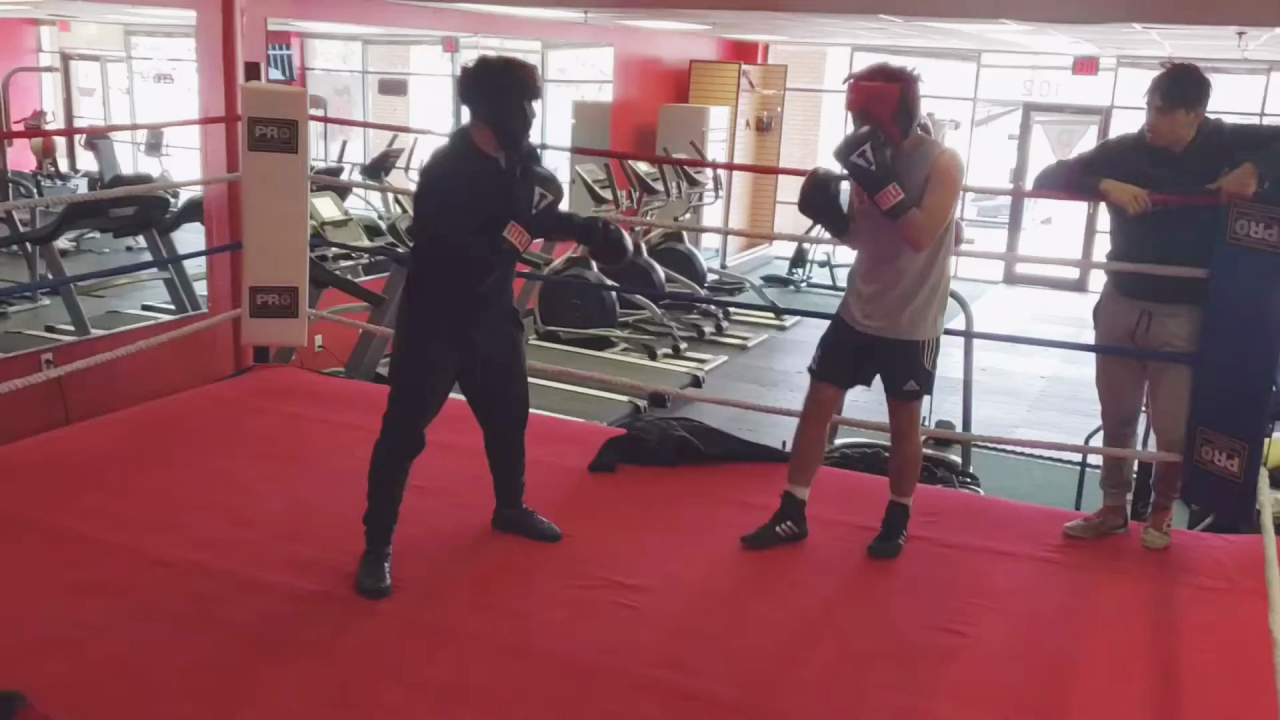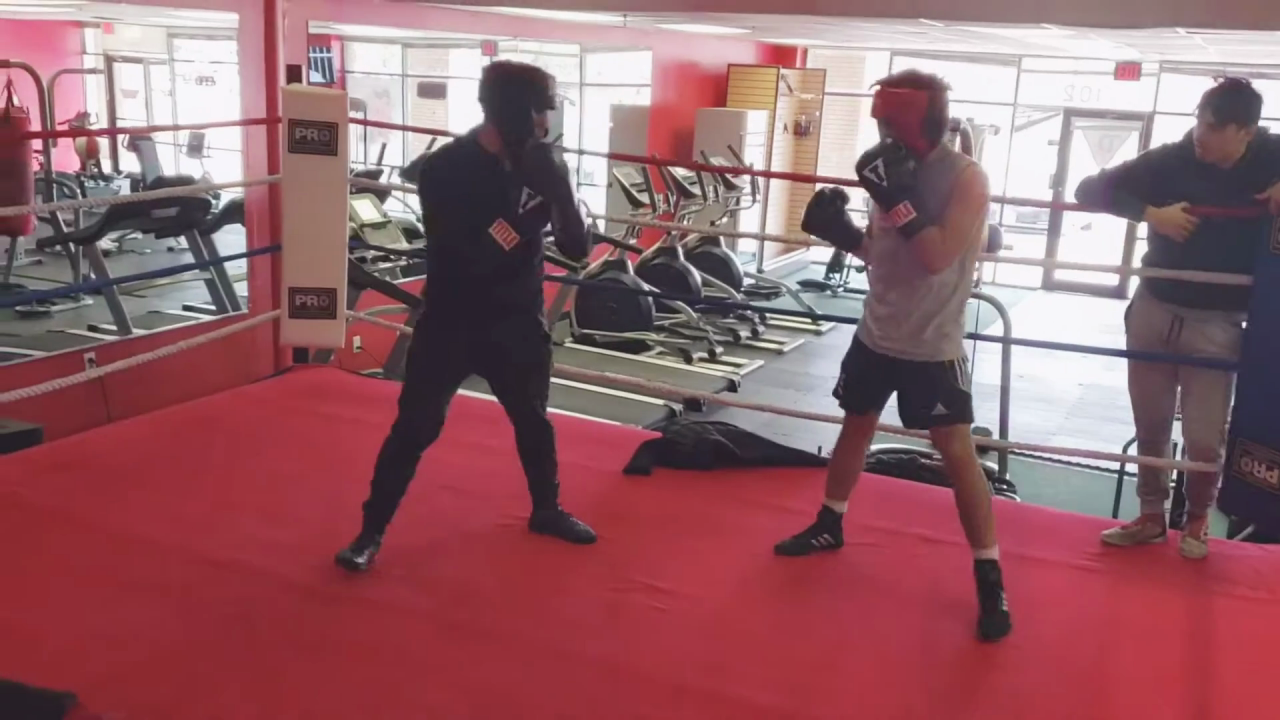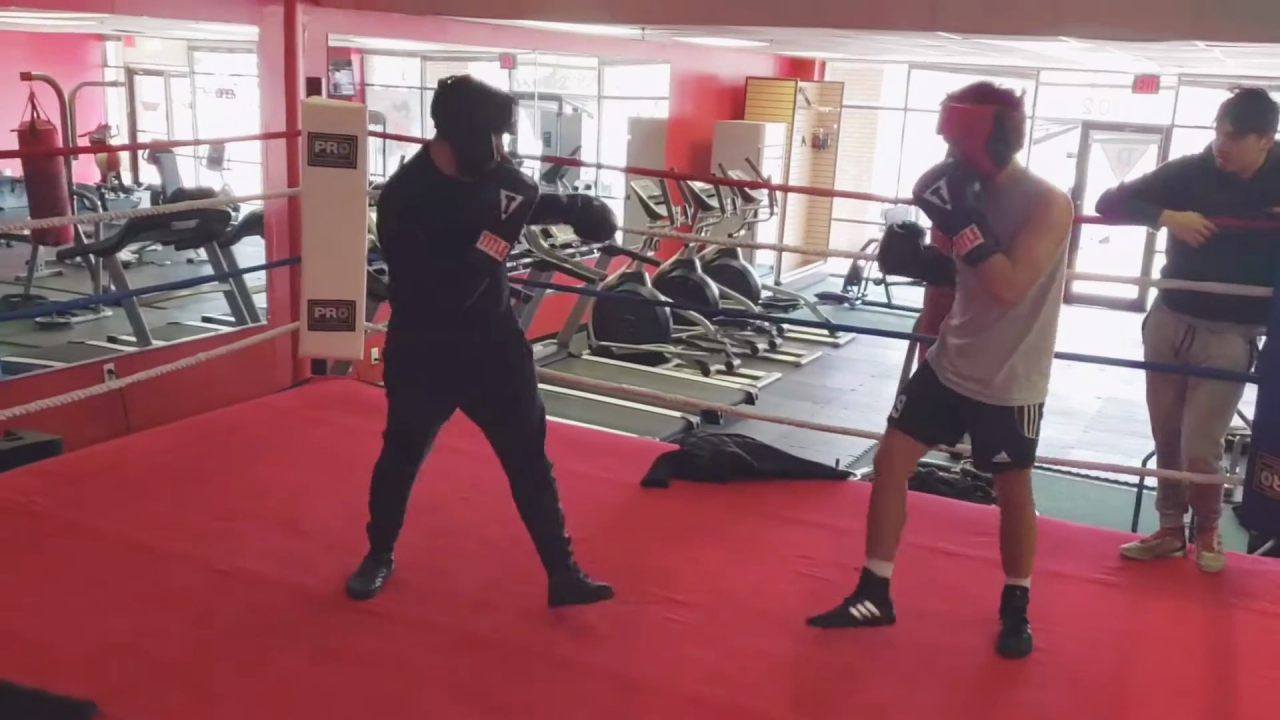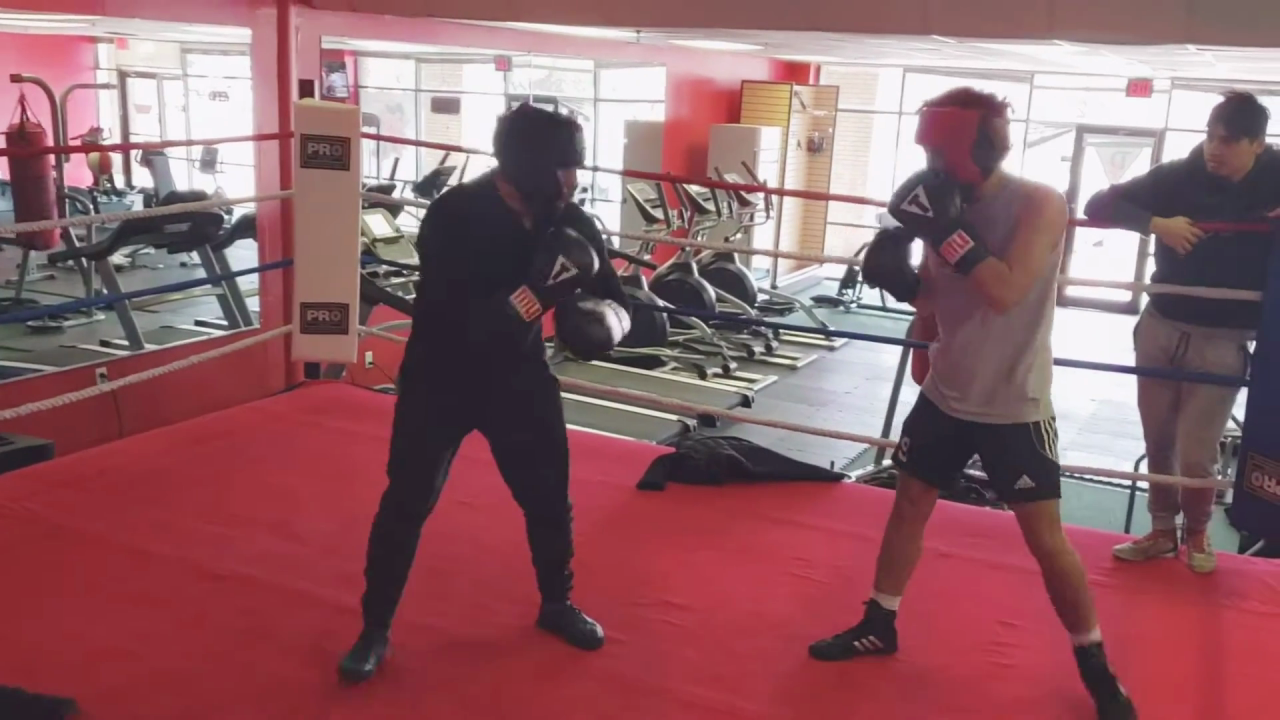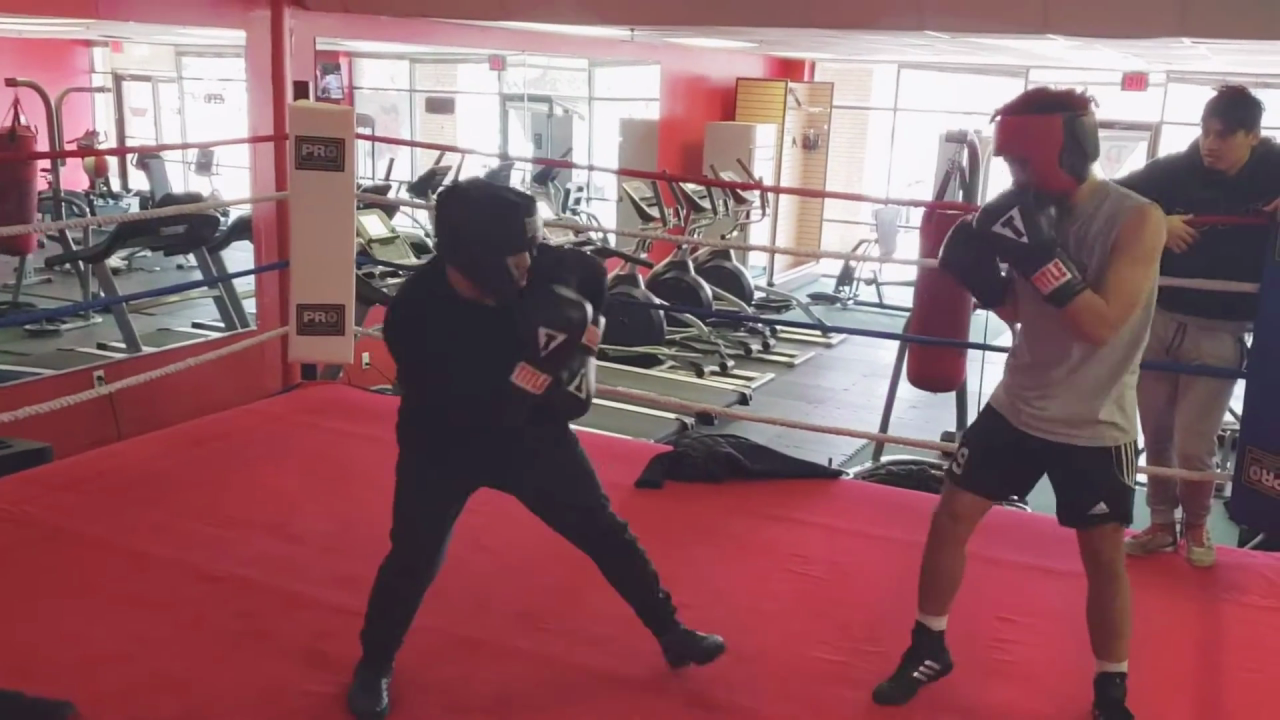
dt=0.5s
person 1, frame 1
left shoulder: (941, 162)
right shoulder: (869, 160)
left elbow: (921, 235)
left wrist: (880, 182)
right wrist: (827, 209)
left hip: (911, 324)
right hip: (858, 313)
left knee: (904, 426)
right knee: (818, 405)
left ankle: (898, 516)
right ankle: (792, 513)
person 1, frame 2
left shoulder: (965, 177)
right shoulder: (893, 173)
left elbow: (937, 257)
left wrist: (895, 198)
right wrist: (840, 230)
left hip: (933, 346)
right hip: (877, 334)
left knee: (958, 456)
right knee: (855, 428)
left ankle: (991, 583)
right ankle: (829, 524)
person 1, frame 3
left shoulder: (1048, 205)
right shoulder: (975, 196)
left elbow: (1009, 286)
left wrist: (959, 223)
right wrist: (921, 259)
left hip: (1008, 381)
right hip: (948, 365)
left knee: (1014, 494)
right knee: (890, 467)
left ankle: (1016, 605)
right ankle: (874, 595)
person 1, frame 4
left shoulder: (1037, 204)
right shoulder: (953, 209)
left elbow: (1004, 293)
left wrist: (945, 231)
right wrist: (898, 272)
left hip: (1015, 405)
right hip: (945, 394)
left knee: (1045, 540)
right knee: (909, 502)
left ankle: (1094, 663)
right ankle: (879, 625)
person 1, frame 5
left shoulder: (1137, 219)
right shoulder: (1025, 212)
left elbow: (1101, 326)
left wrist: (1038, 255)
right wrist: (978, 271)
left hip: (1094, 426)
right hip: (1016, 407)
left knee: (1103, 559)
right knee: (951, 518)
right ankle: (929, 649)
person 2, frame 1
left shoulder: (517, 158)
right shoulder: (447, 171)
left elbow: (544, 219)
right elbow: (471, 266)
left wrist: (587, 232)
right wrist: (526, 220)
left hip: (491, 313)
right hip: (434, 320)
left knee: (508, 414)
right knee: (404, 433)
left ankle: (510, 507)
right ankle: (377, 547)
person 2, frame 2
left shoulder: (541, 165)
right shoulder: (447, 168)
left elbow: (576, 247)
right elbow: (455, 258)
left wrist: (558, 193)
right wrist: (517, 216)
left hip: (517, 318)
right hip: (451, 318)
left knee: (533, 417)
right knee: (415, 426)
left ankle: (546, 510)
right ankle: (371, 532)
person 2, frame 3
left shoulder: (490, 173)
right shoulder: (405, 198)
left elbow: (529, 200)
right elbow: (445, 293)
left wrist: (570, 207)
right wrist: (500, 229)
left hip: (493, 343)
right hip: (423, 350)
left knee: (528, 456)
right knee: (402, 454)
left ankle: (562, 573)
right ankle: (379, 555)
person 2, frame 4
left shoulder: (564, 220)
right shoulder: (454, 217)
left elbow: (609, 293)
right elbow: (456, 322)
left wrist: (602, 317)
right wrist: (539, 290)
left hip: (519, 374)
right hip: (440, 376)
left knee: (548, 495)
right knee: (408, 499)
left ankle: (557, 603)
right ankle: (375, 629)
person 2, frame 5
left shoulder: (531, 274)
right shoulder: (415, 316)
left elbow: (593, 272)
right elbow: (459, 421)
left wrist: (577, 353)
right wrist: (538, 361)
left hip: (526, 424)
right hip: (442, 443)
left knee: (601, 526)
right knee: (414, 555)
left ankle: (672, 632)
right ankle: (375, 664)
person 3, frame 1
left shoulder: (1230, 145)
right shoulder: (1124, 151)
right elbow: (1049, 179)
right wrist: (1105, 185)
left hip: (1185, 313)
right hip: (1121, 304)
left knee: (1175, 429)
right knee: (1116, 417)
left ankle: (1161, 511)
right ankle: (1113, 507)
person 3, frame 2
right shoulder: (1168, 160)
right elbow: (1090, 189)
right wrist: (1151, 213)
left hip: (1218, 321)
right hip: (1154, 308)
left knee: (1205, 438)
right knee: (1150, 426)
left ankle: (1197, 519)
right ankle: (1152, 515)
person 3, frame 3
right shoulder: (1189, 172)
right elbow: (1110, 202)
right wrist: (1168, 217)
left hip: (1231, 333)
right hip: (1170, 320)
left knee: (1201, 446)
right knee: (1167, 437)
left ankle: (1208, 530)
right ankle: (1170, 529)
person 3, frame 4
right shoulder: (1177, 176)
right elbow: (1099, 205)
right wrist: (1156, 223)
left hip: (1224, 338)
right hip: (1161, 325)
left knee: (1197, 453)
right knee: (1158, 441)
left ankle: (1197, 531)
right ankle: (1162, 530)
person 3, frame 5
right shoulder: (1175, 170)
left hip: (1220, 330)
right hip: (1159, 318)
left knee: (1195, 445)
right knee: (1156, 434)
left ankle: (1196, 525)
right ankle: (1162, 524)
